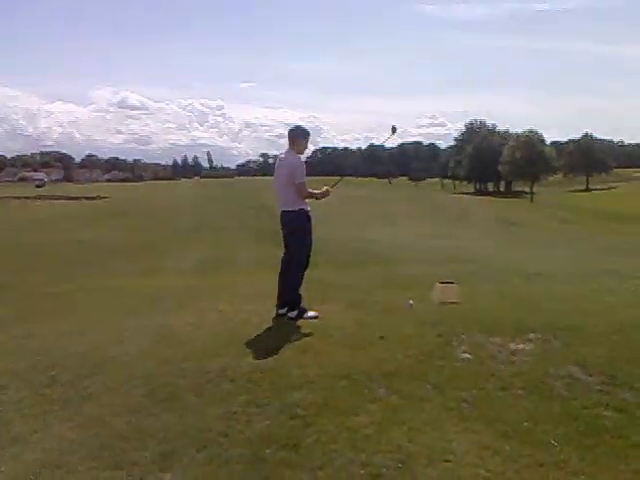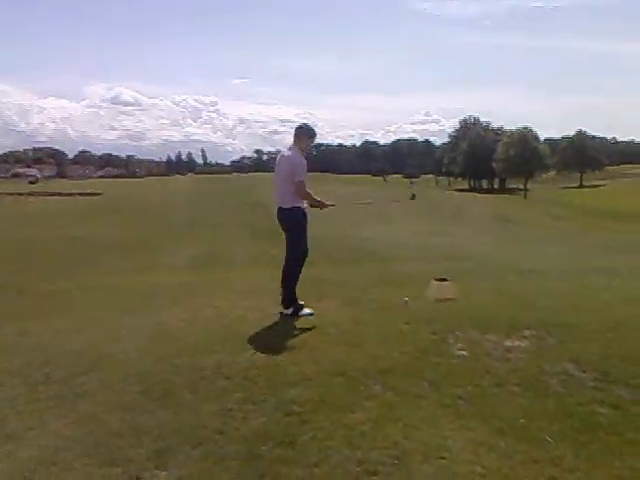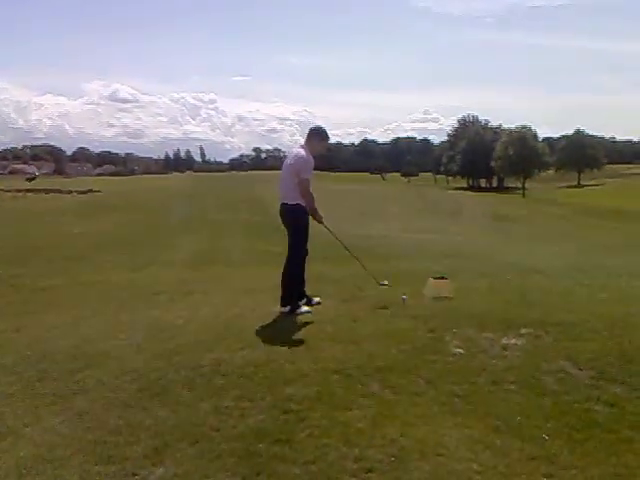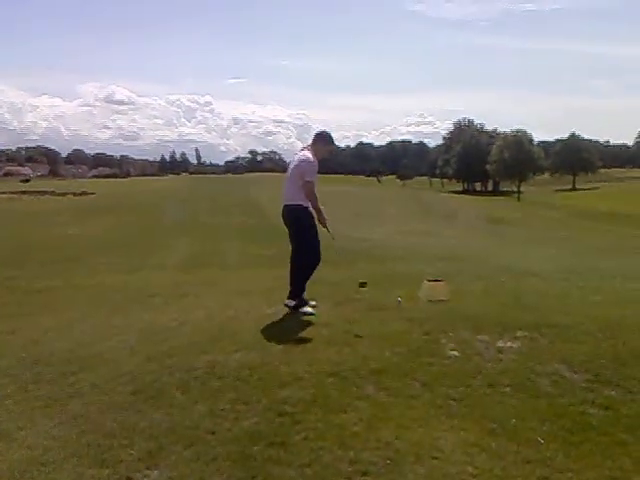
dt=0.3s
person 1, frame 1
left shoulder: (281, 160)
right shoulder: (297, 162)
right elbow: (302, 192)
left wrist: (314, 194)
right wrist: (319, 194)
left hip: (286, 214)
right hip: (298, 216)
left knee: (289, 260)
right knee: (300, 261)
left ankle: (283, 305)
right ankle: (293, 307)
person 1, frame 2
left shoulder: (283, 156)
right shoulder: (298, 159)
right elbow: (301, 191)
left wrist: (311, 200)
right wrist: (317, 202)
left hip: (284, 210)
right hip: (294, 212)
left knee: (297, 254)
right knee: (295, 257)
left ankle: (288, 297)
right ankle: (289, 305)
person 1, frame 3
left shoulder: (294, 154)
right shoulder: (306, 158)
right elbow: (305, 191)
left wrist: (310, 210)
right wrist: (315, 212)
left hip: (288, 207)
right hip: (295, 209)
left knee: (299, 254)
right knee: (296, 256)
left ankle: (300, 295)
right ankle: (288, 303)
person 1, frame 4
left shoulder: (300, 156)
right shoulder: (310, 161)
right elbow: (309, 192)
left wrist: (315, 212)
right wrist: (320, 215)
left hip: (290, 209)
right hip: (299, 211)
left knee: (299, 255)
right knee: (312, 255)
left ankle: (296, 297)
right ankle: (294, 297)
